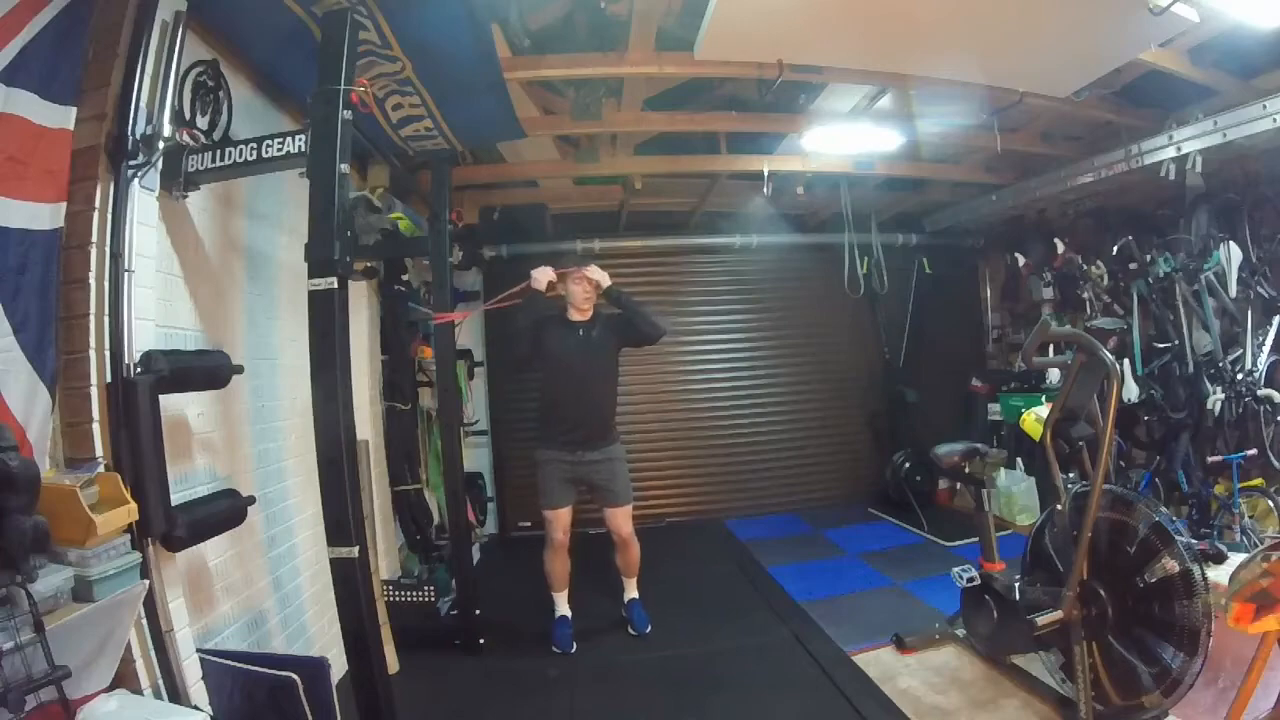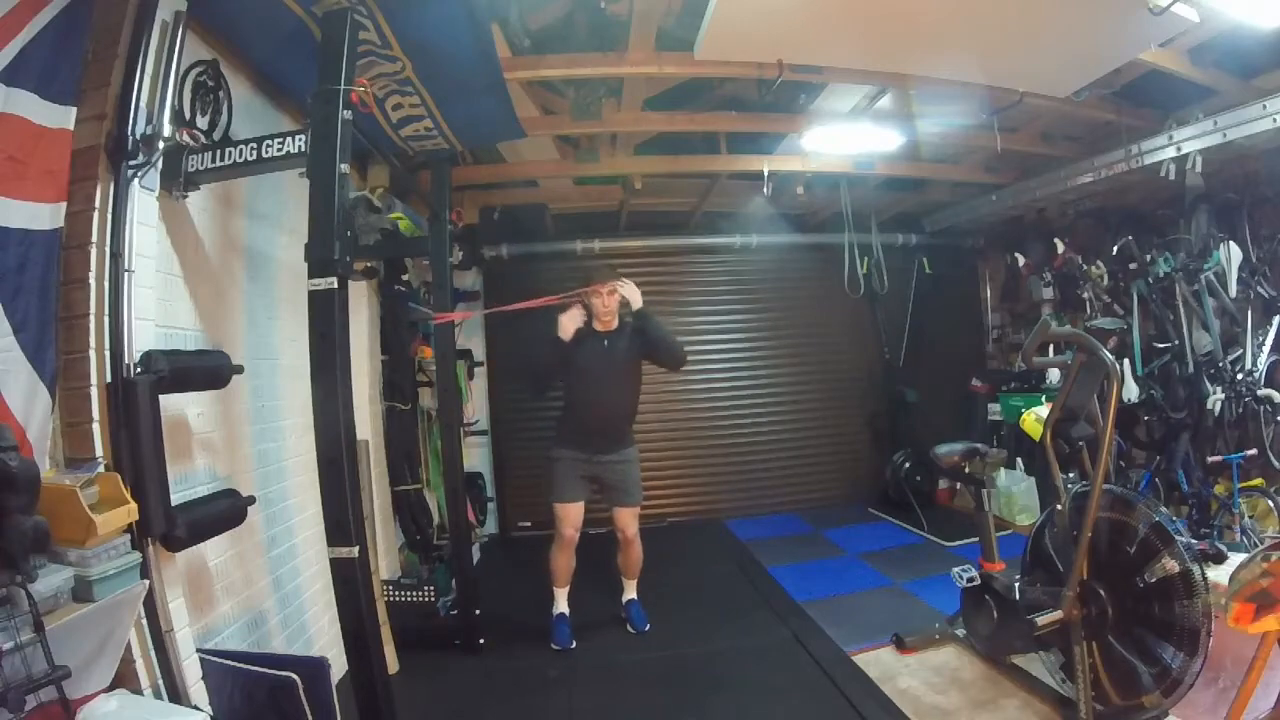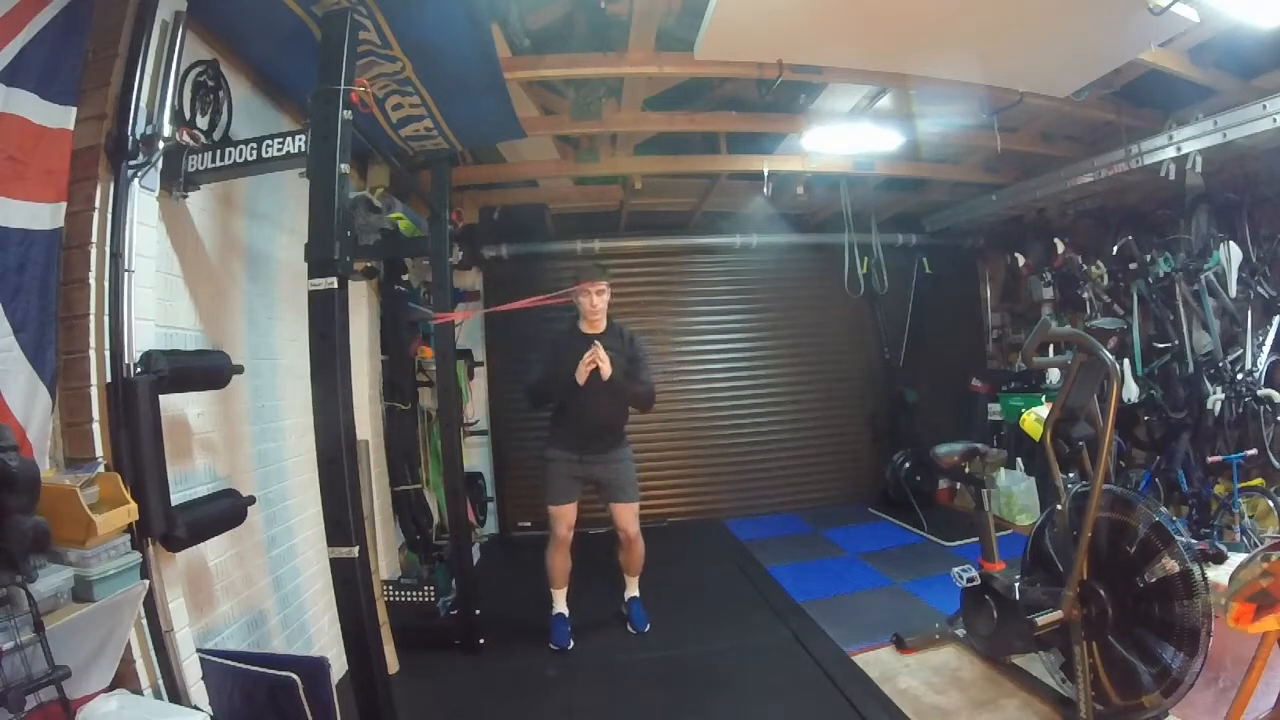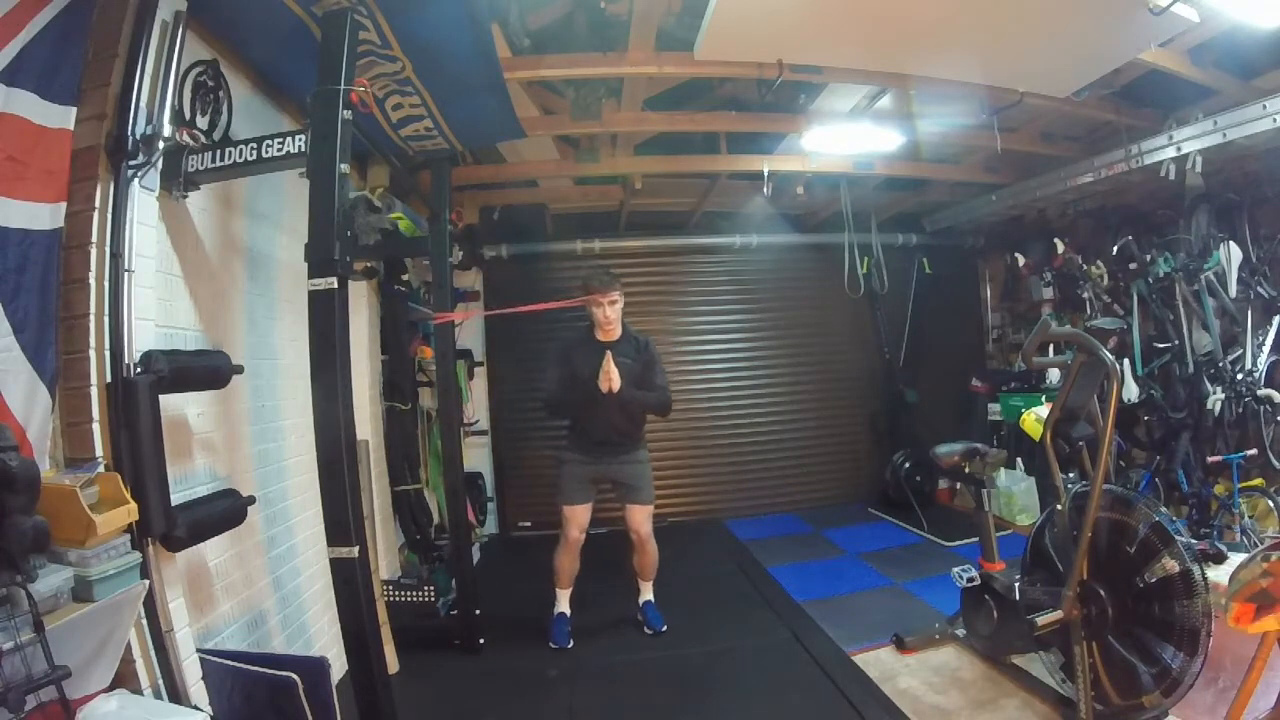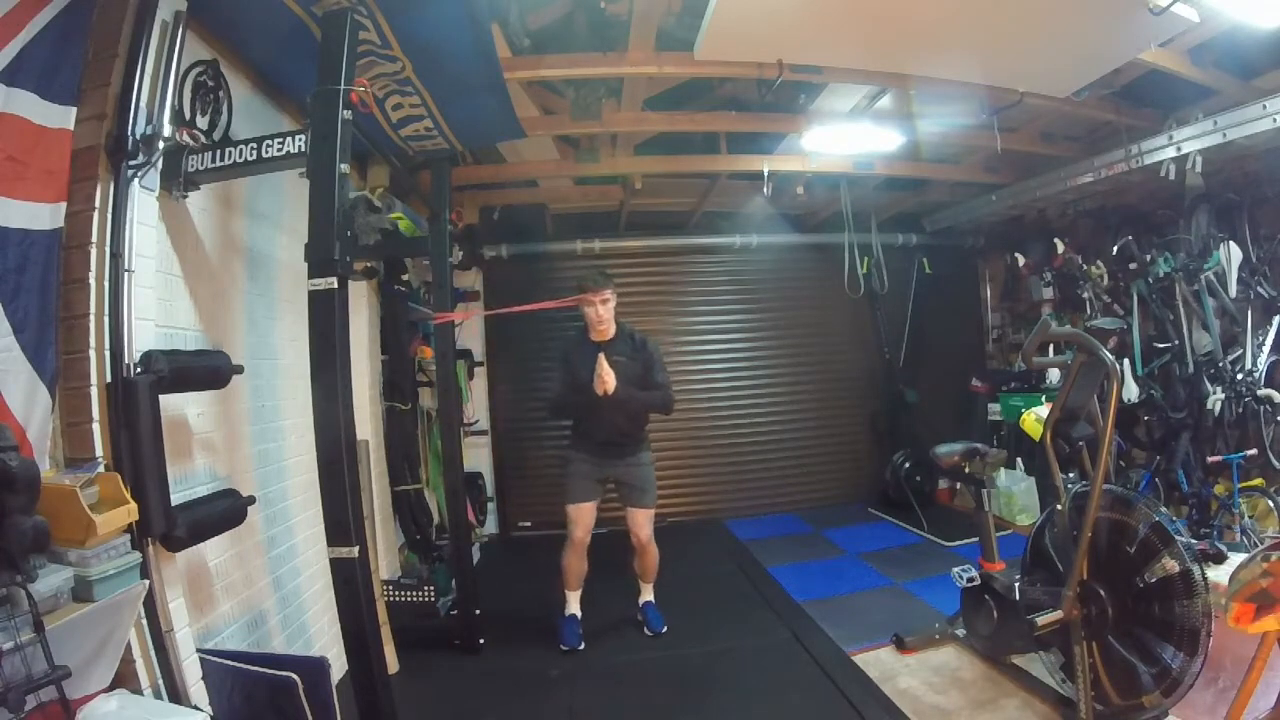
dt=0.4s
person 1, frame 1
left shoulder: (611, 326)
right shoulder: (547, 328)
left elbow: (654, 332)
right elbow: (517, 347)
left wrist: (612, 290)
right wrist: (536, 293)
left hip: (604, 449)
right hip: (556, 453)
left knee: (624, 533)
right knee: (557, 538)
left ankle: (632, 599)
right ankle: (562, 613)
person 1, frame 2
left shoulder: (634, 336)
right shoulder: (573, 338)
left elbow: (676, 359)
left wrist: (641, 310)
right wrist: (560, 340)
left hip: (619, 452)
right hip: (572, 453)
left knee: (628, 533)
right knee: (566, 534)
left ankle: (630, 598)
right ankle: (560, 610)
person 1, frame 3
left shoulder: (626, 342)
right shoulder: (559, 343)
left elbow: (646, 399)
right elbow: (535, 396)
left wrist: (612, 376)
right wrist: (572, 379)
left hip: (613, 452)
right hip: (565, 453)
left knee: (629, 532)
right knee: (561, 535)
left ankle: (632, 597)
right ankle: (559, 611)
person 1, frame 4
left shoulder: (641, 348)
right shoulder: (572, 348)
left elbow: (663, 404)
right elbow: (554, 404)
left wrist: (622, 389)
right wrist: (595, 388)
left hip: (629, 454)
right hip: (581, 456)
left knee: (642, 534)
right knee: (572, 536)
left ankle: (646, 600)
right ankle: (561, 610)
person 1, frame 5
left shoulder: (640, 346)
right shoulder: (572, 350)
left elbow: (665, 401)
right elbow: (558, 407)
left wrist: (618, 390)
right wrist: (592, 392)
left hip: (633, 455)
right hip: (585, 456)
left knee: (643, 538)
right knee: (578, 537)
left ankle: (646, 601)
right ankle: (571, 612)
